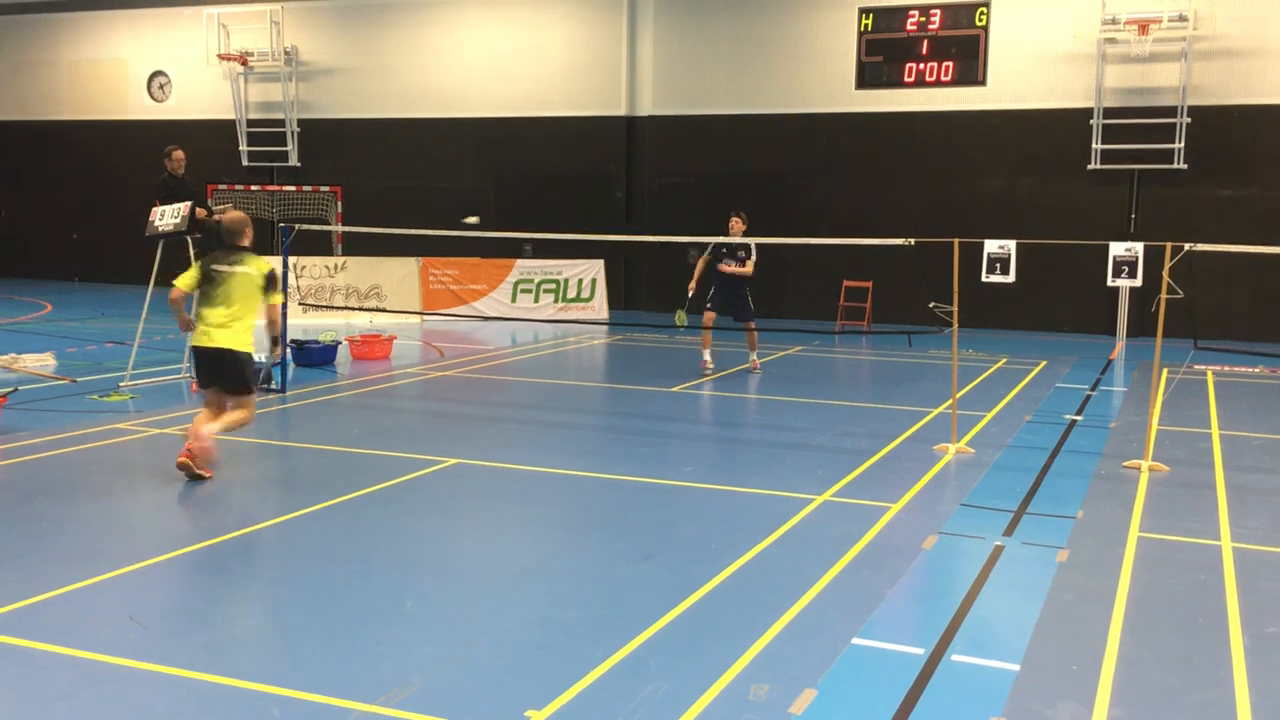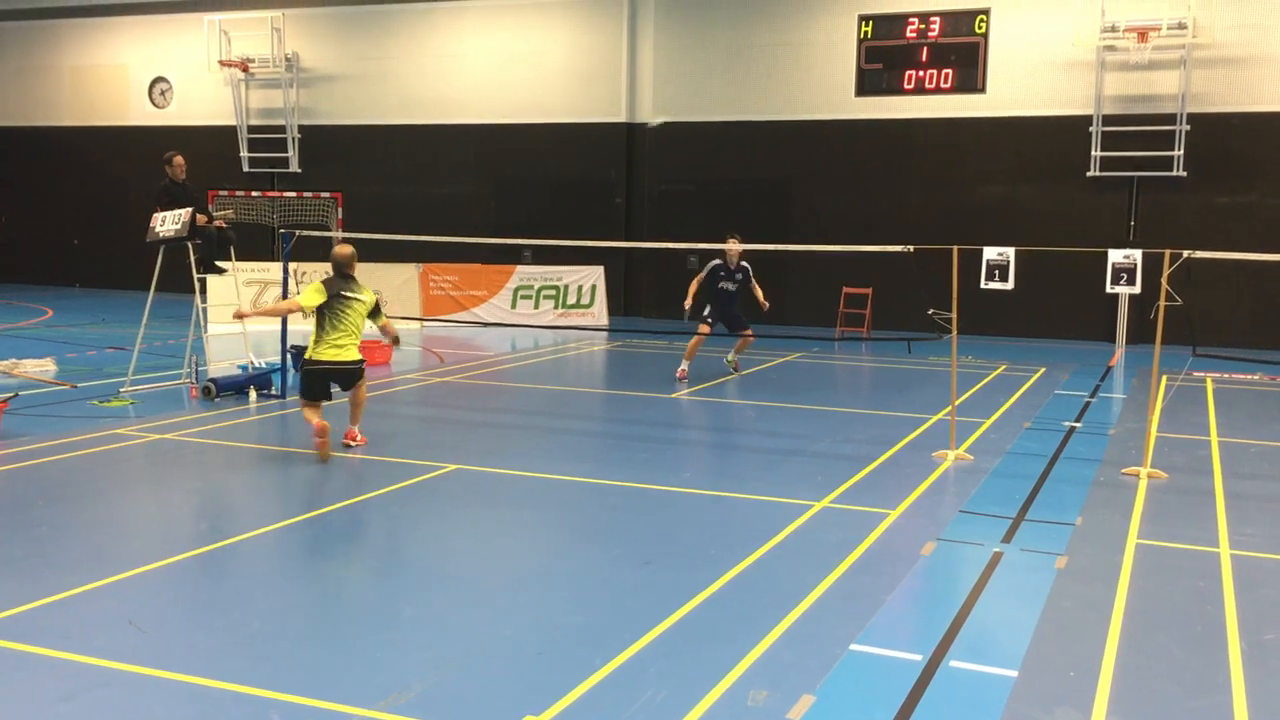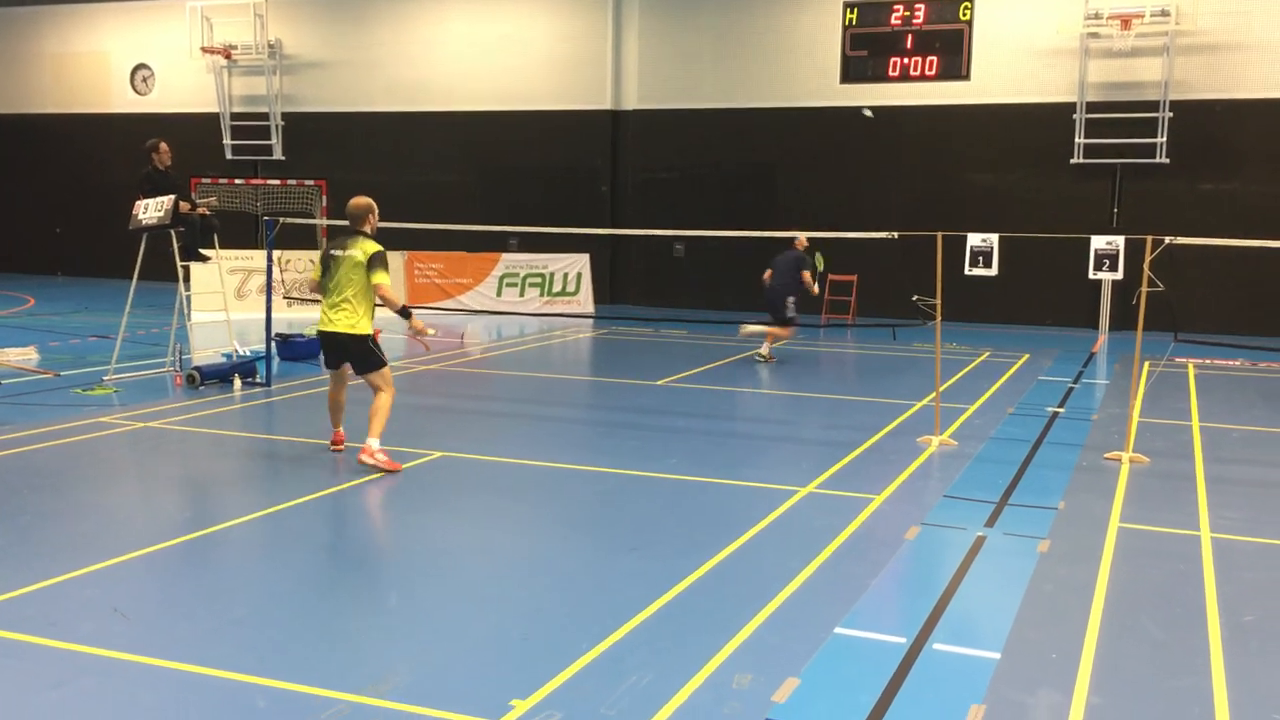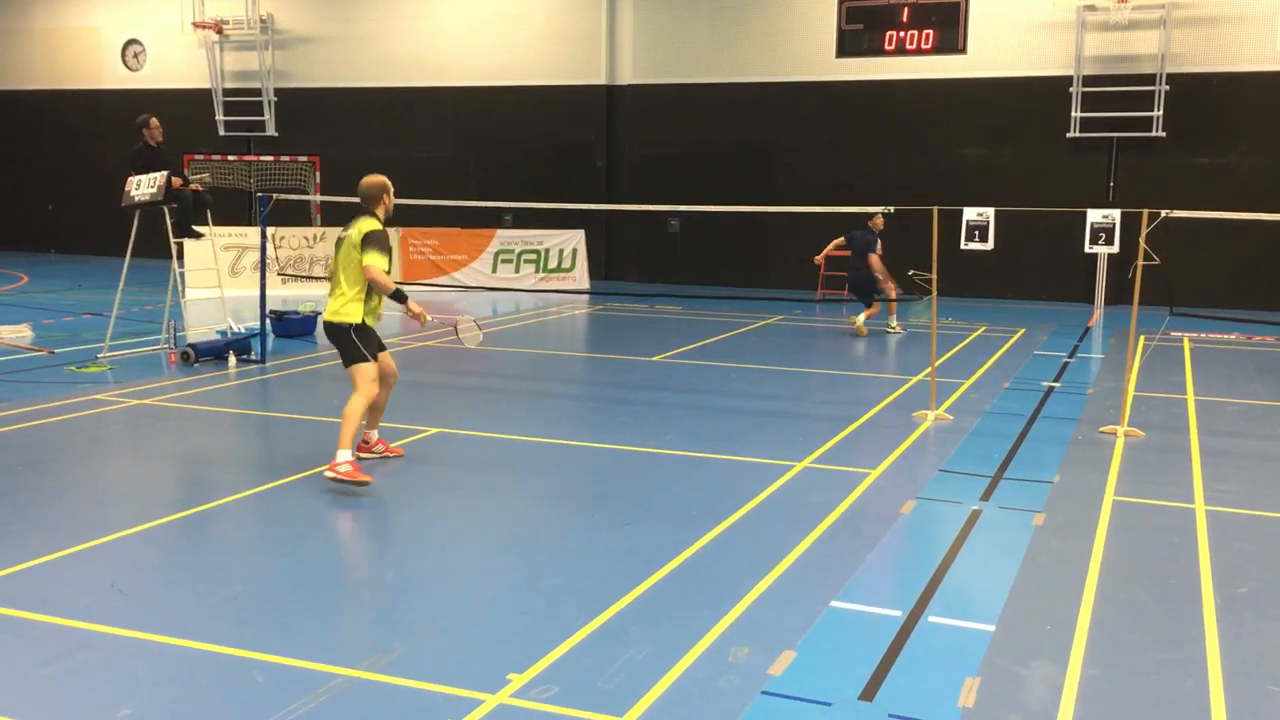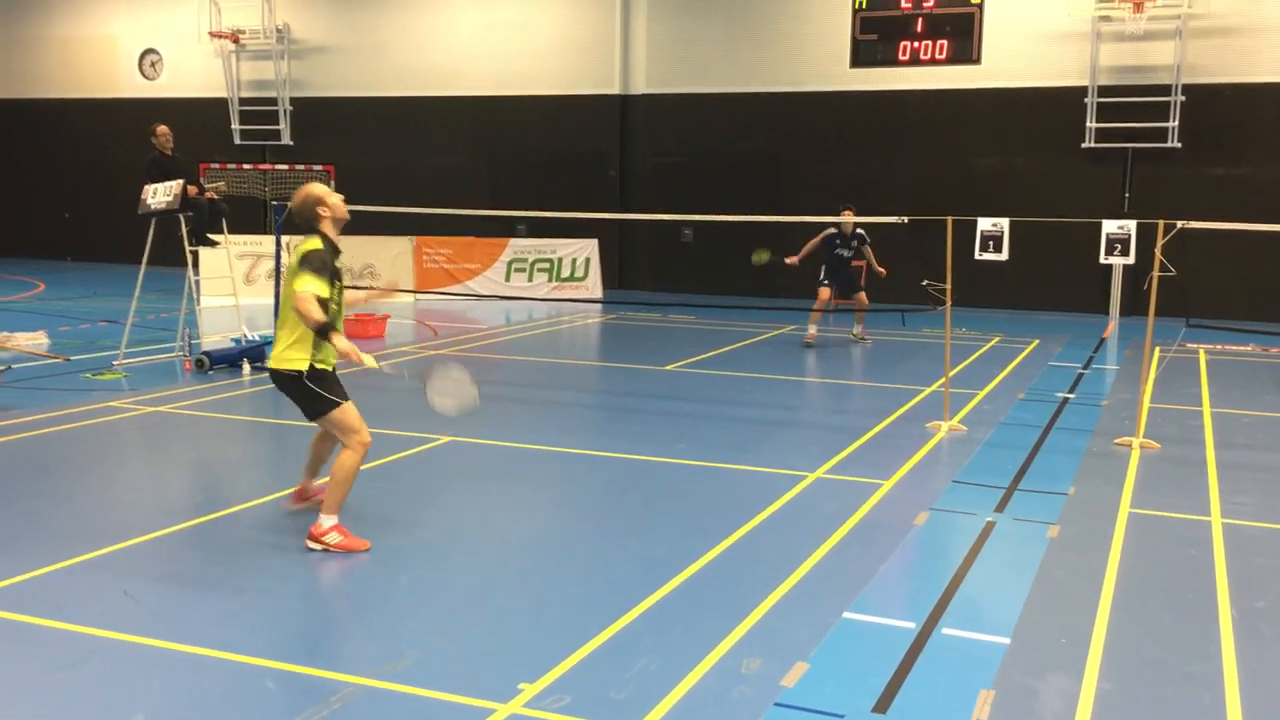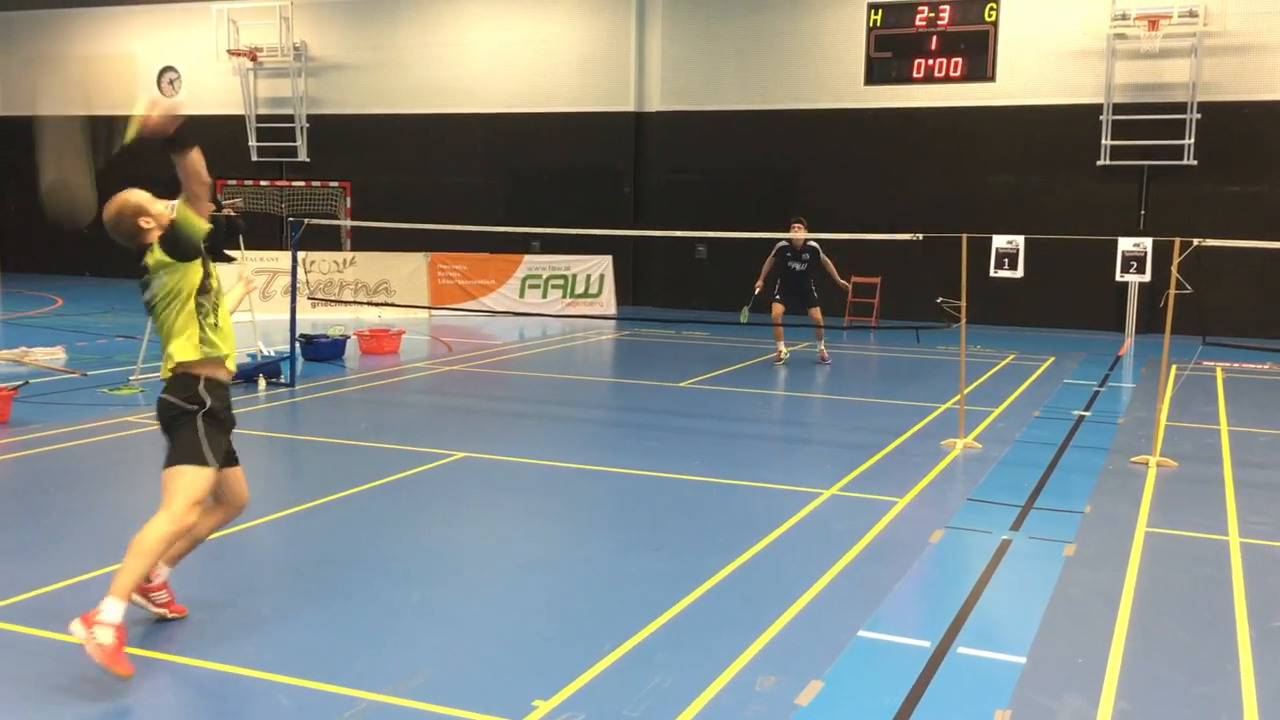
dt=0.5s
person 1, frame 1
left shoulder: (207, 263)
right shoulder: (264, 268)
left elbow: (175, 295)
right elbow: (274, 314)
left wrist: (183, 318)
right wrist: (277, 342)
left hip: (203, 346)
right hip: (234, 349)
left knee: (213, 407)
right knee: (244, 413)
left ankle: (189, 450)
right ankle: (205, 432)
person 1, frame 2
left shoulder: (325, 287)
right shoulder: (368, 296)
left elbow: (292, 305)
right elbow: (386, 327)
left wrist: (252, 312)
right wrist: (394, 338)
left hip: (318, 362)
right hip: (349, 363)
left knee: (310, 408)
right knee: (358, 384)
left ankle: (318, 426)
right ankle: (353, 432)
person 1, frame 3
left shoulder: (331, 248)
right shoulder: (373, 250)
left elbow: (313, 285)
right elbow: (382, 291)
right wrist: (409, 317)
left hip: (327, 330)
right hip: (356, 333)
left knee: (337, 382)
right knee: (385, 389)
left ankle: (337, 435)
right ankle: (371, 450)
person 1, frame 4
left shoulder: (351, 229)
right shoulder: (374, 231)
left elbow: (335, 274)
right elbow: (373, 273)
right wrist: (406, 301)
left hip: (343, 319)
right hip: (351, 322)
left knee: (388, 374)
right knee: (366, 390)
left ankle: (369, 440)
right ankle: (342, 462)
person 1, frame 5
left shoulder: (320, 253)
right shoulder: (317, 254)
right elbow: (303, 305)
left wrist: (362, 299)
right wrist: (337, 338)
left hip: (305, 365)
right hip: (300, 369)
left knee: (338, 430)
right knee: (358, 440)
left ankle: (306, 488)
right ankle: (325, 527)
person 1, frame 6
left shoulder: (162, 270)
right shoulder: (171, 247)
left elbow: (207, 320)
right elbow: (199, 193)
left wrist: (235, 297)
right wrist: (173, 135)
left hip: (194, 397)
right hip: (197, 397)
left knee: (231, 502)
right knee: (181, 513)
left ankle: (151, 578)
right ankle: (104, 619)
